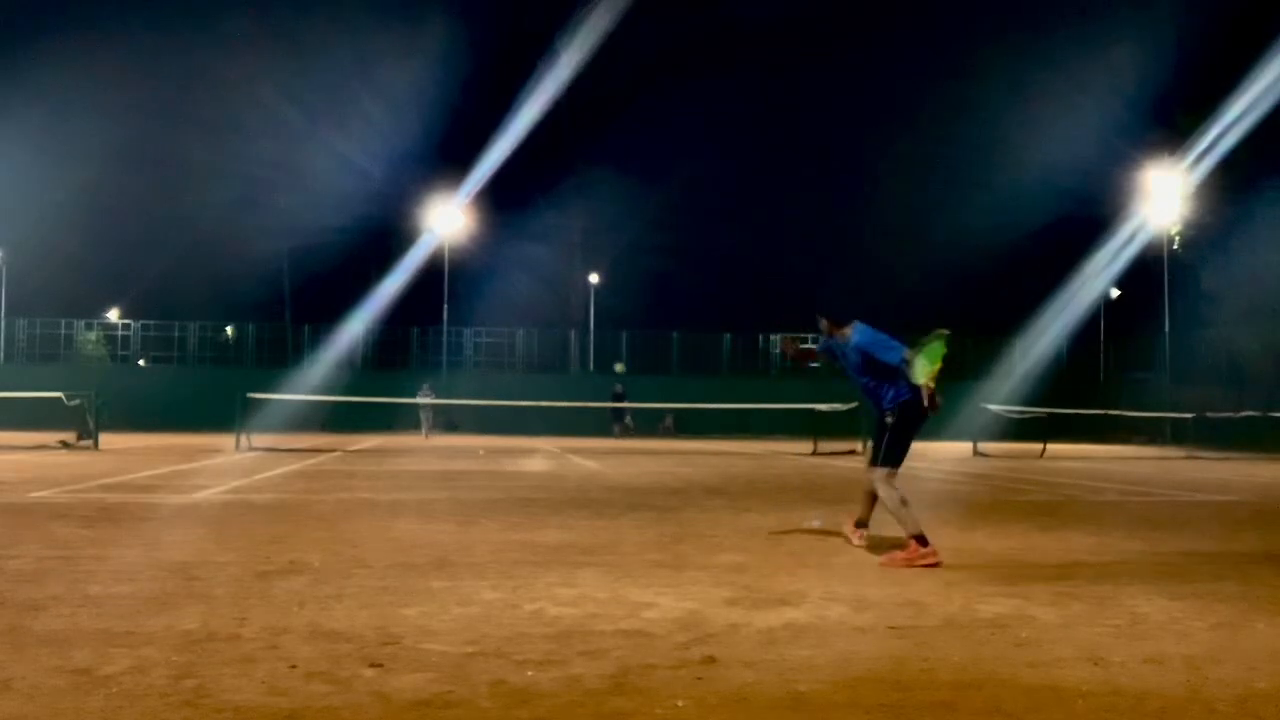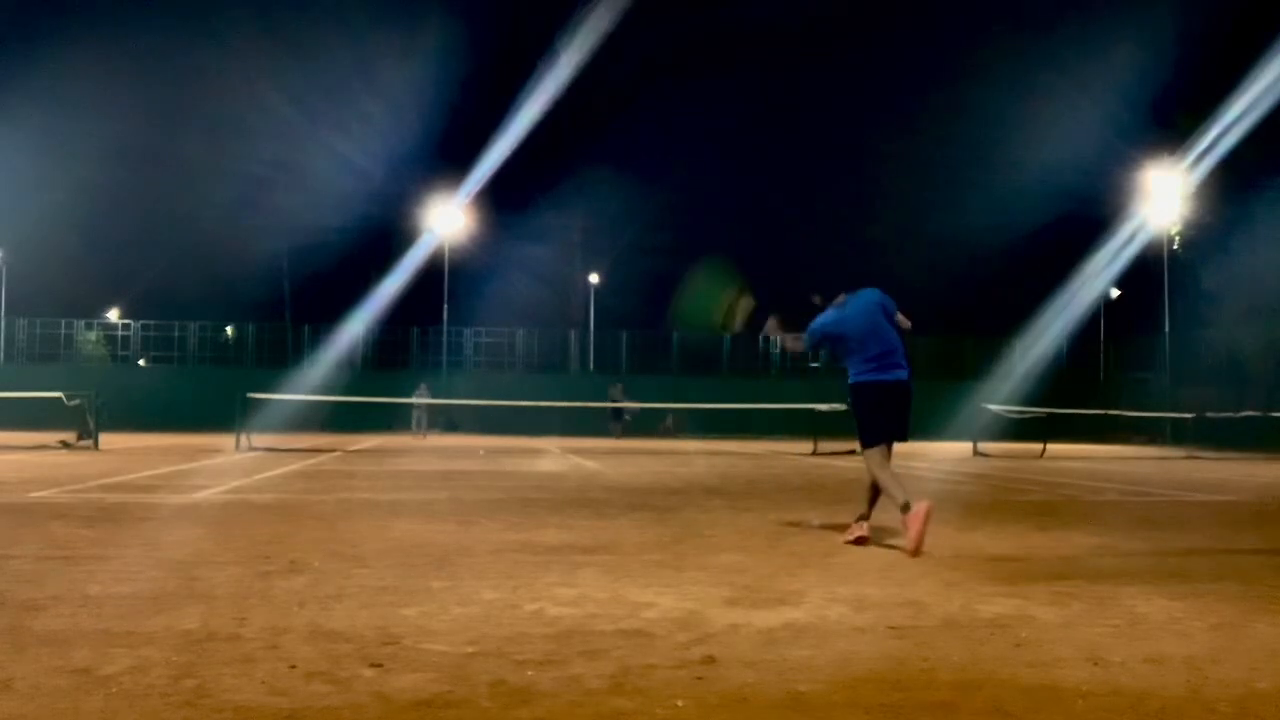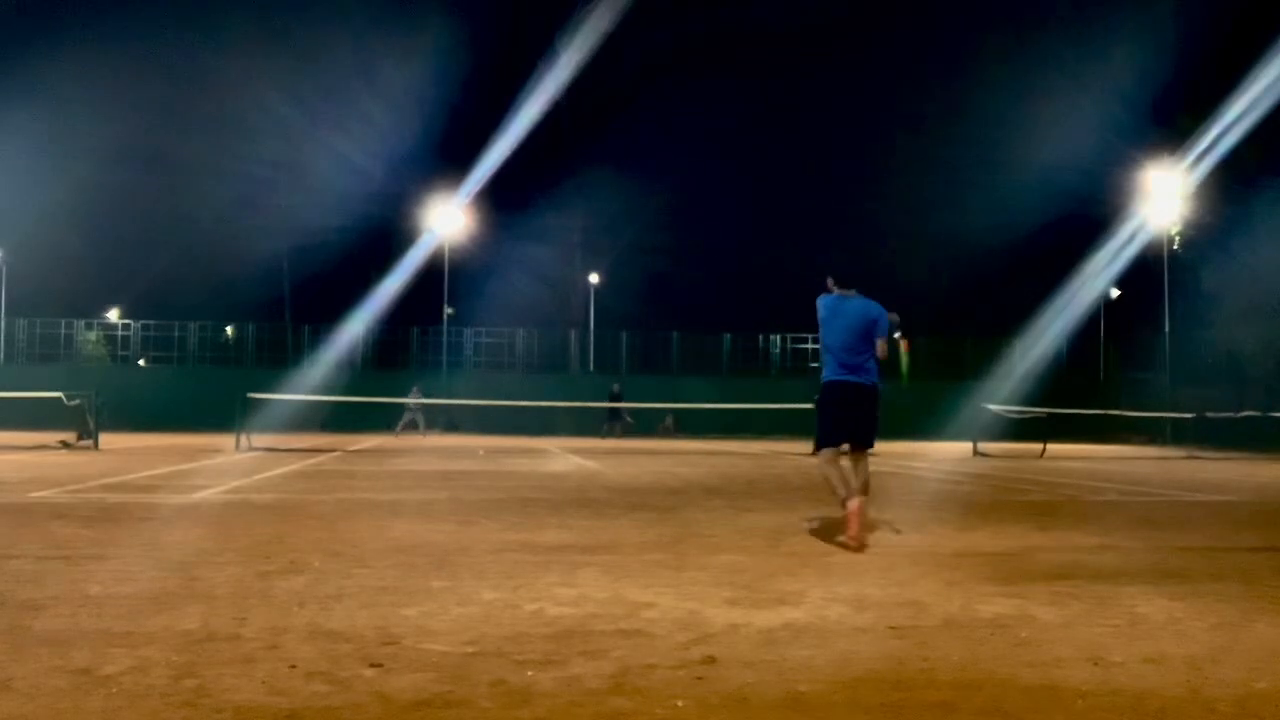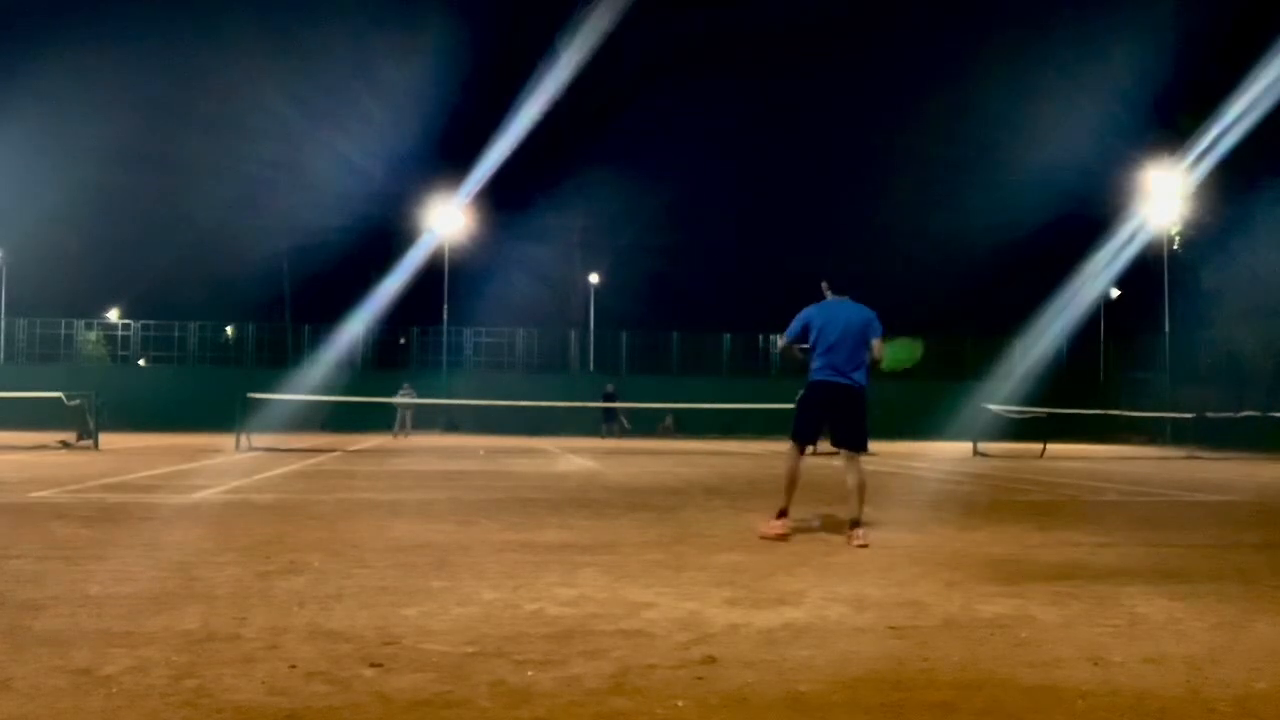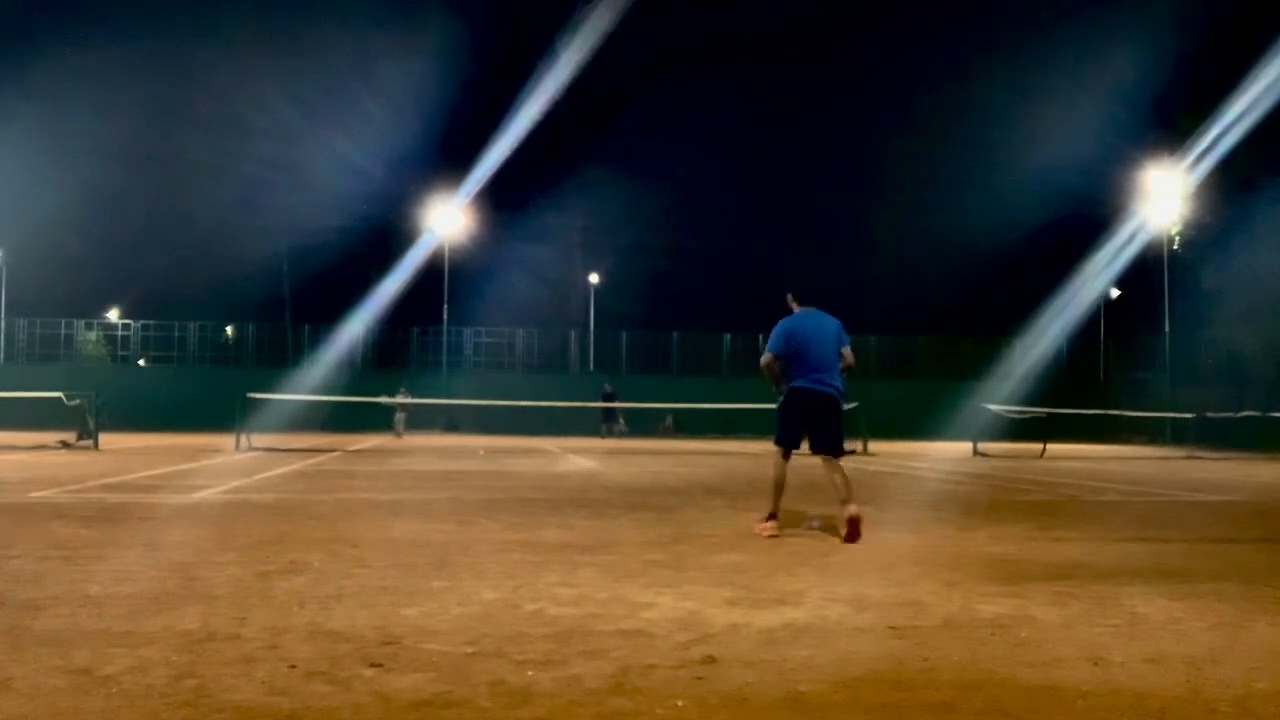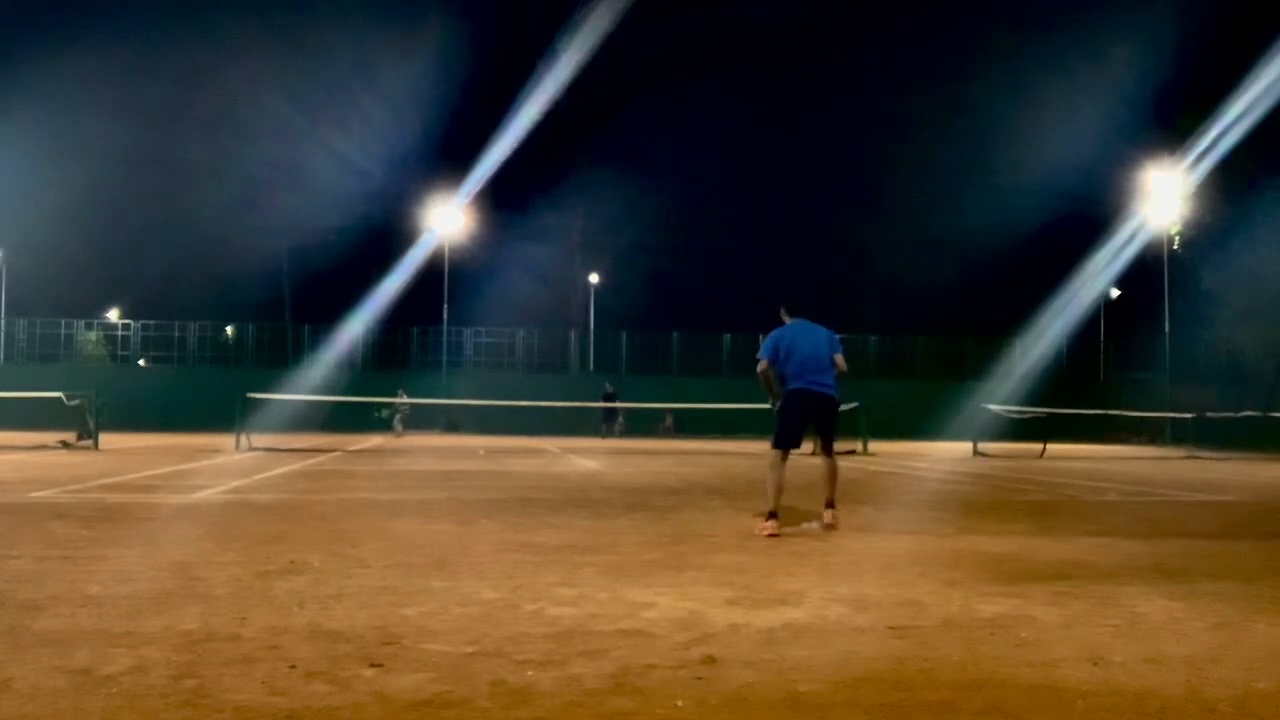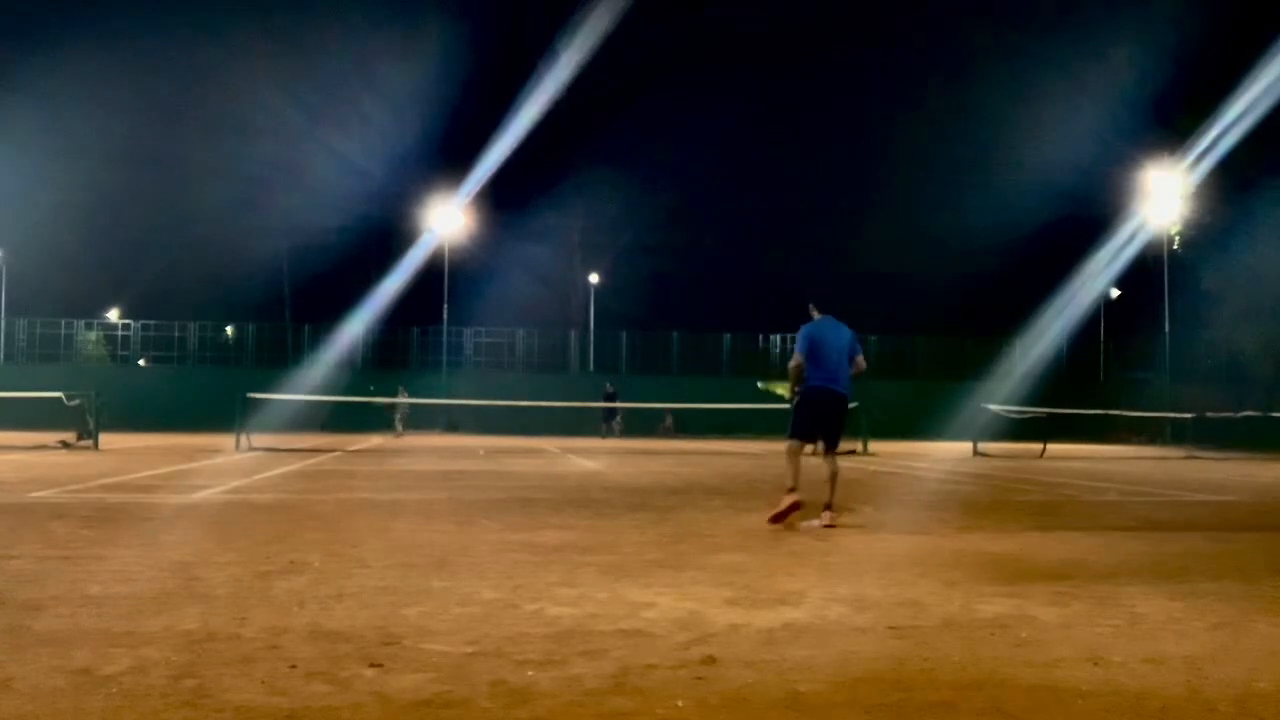
dt=0.3s
person 1, frame 1
left shoulder: (864, 341)
right shoulder: (836, 340)
left elbow: (912, 359)
right elbow: (818, 353)
left wrist: (927, 387)
right wrist: (797, 351)
left hip: (904, 405)
right hip: (890, 407)
left knee: (881, 479)
right knee: (874, 466)
left ankle: (921, 547)
right ankle: (861, 526)
person 1, frame 2
left shoulder: (825, 324)
right shoulder: (873, 296)
left elbow: (799, 345)
right elbow: (905, 325)
left hip: (866, 388)
right hip: (899, 384)
left knee: (875, 460)
right knee: (881, 456)
left ankle: (909, 509)
right ankle: (862, 522)
person 1, frame 3
left shoulder: (824, 302)
right shoulder: (875, 310)
right elbow: (882, 353)
left hip: (834, 387)
right hip: (866, 389)
left knee: (827, 456)
right knee: (859, 457)
left ankle: (849, 502)
right ankle: (856, 528)
person 1, frame 4
left shoulder: (811, 313)
right shoulder: (867, 315)
left elbow: (783, 345)
right elbow: (877, 354)
left hip: (818, 387)
right hip: (852, 392)
left knee: (795, 451)
right knee: (852, 459)
left ankle: (782, 519)
right ankle: (855, 528)
person 1, frame 5
left shoulder: (786, 325)
right shoulder: (834, 323)
left elbow: (767, 362)
right elbow: (849, 360)
left wrist: (779, 386)
left hip: (799, 393)
right hip: (830, 397)
left knee: (782, 455)
right knee: (831, 463)
left ankle: (772, 519)
right ankle: (850, 508)
person 1, frame 6
left shoulder: (778, 335)
right shoulder: (825, 333)
left elbow: (762, 368)
right elbow: (841, 366)
left wrist: (774, 394)
left hip: (796, 396)
right hip: (827, 397)
left knee: (778, 456)
right knee: (827, 452)
left ankle: (772, 518)
right ankle: (829, 510)
person 1, frame 7
left shoulder: (808, 330)
right shoulder: (847, 332)
left elbow: (796, 363)
right elbow: (860, 365)
left wrist: (792, 387)
left hip: (813, 393)
right hip: (839, 396)
left knee: (793, 448)
right knee: (830, 454)
left ankle: (791, 494)
right ankle: (828, 511)
